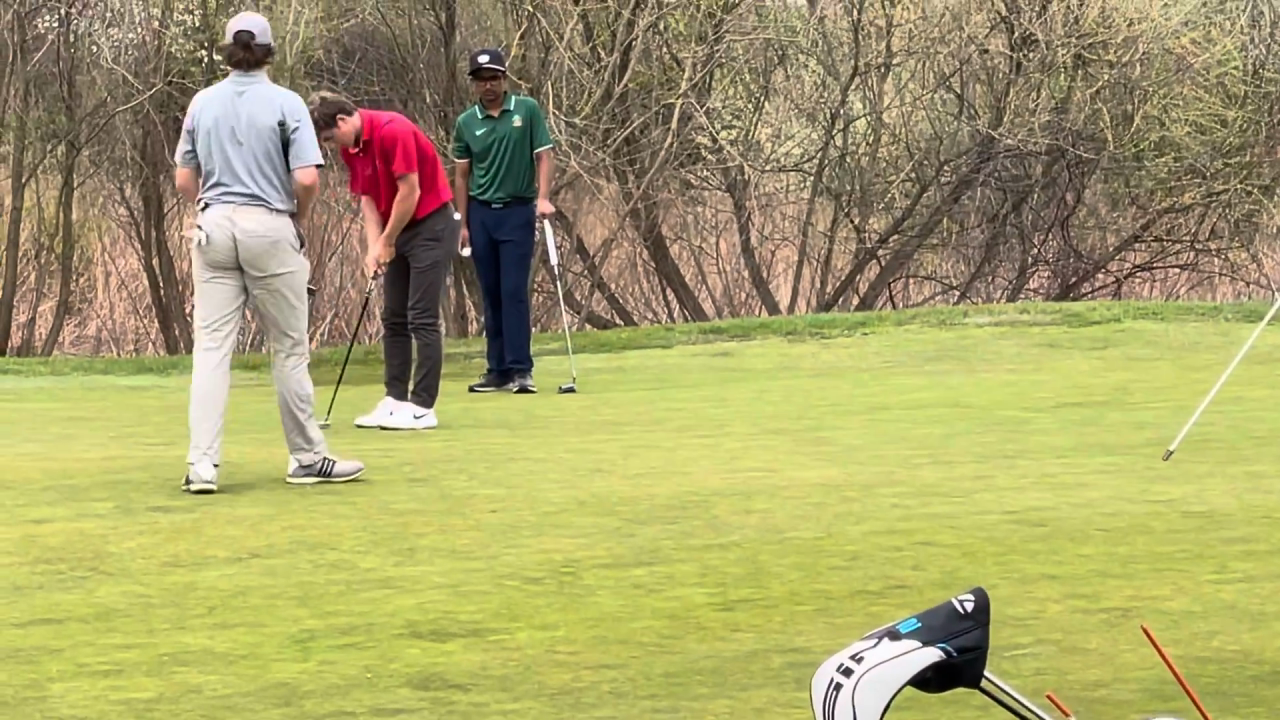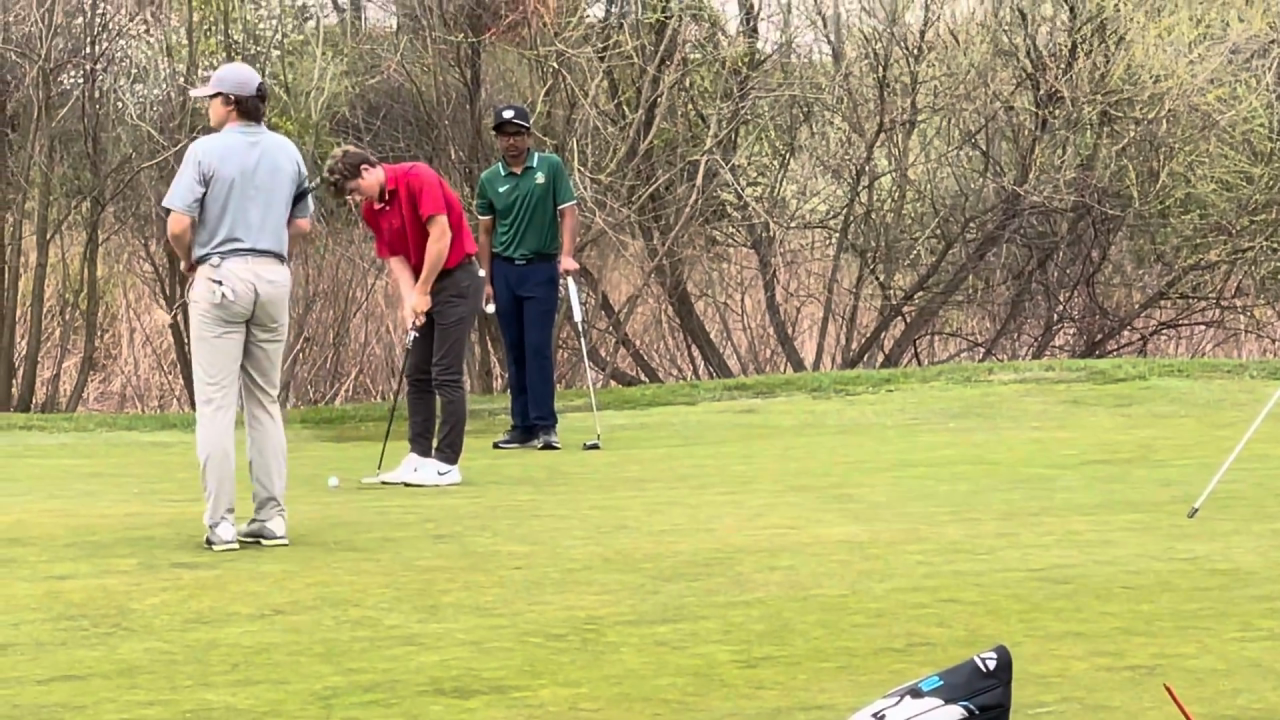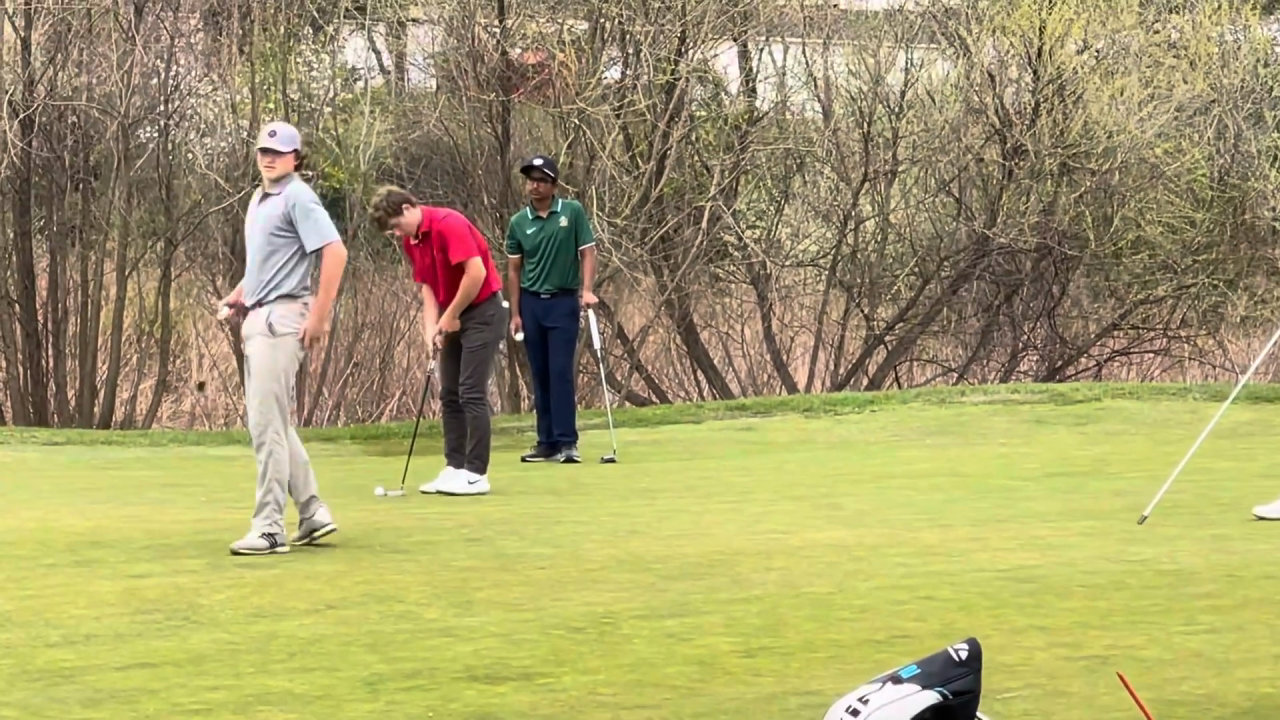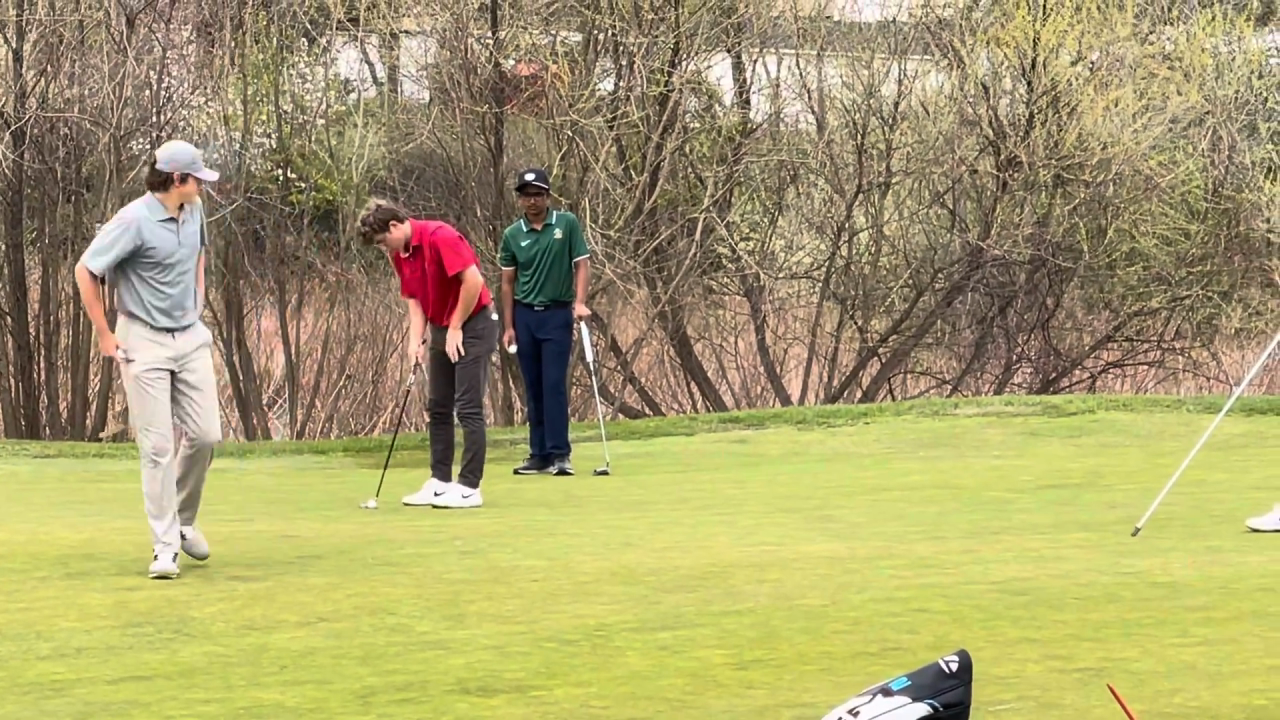
dt=1s
person 1, frame 1
left shoulder: (202, 102)
right shoulder: (286, 102)
left elbow: (184, 180)
right elbow: (306, 179)
right wrist: (298, 218)
left hip: (213, 227)
right hip: (269, 229)
left knee: (211, 348)
right knee: (289, 351)
left ankle: (201, 463)
right ankle: (307, 459)
person 1, frame 2
left shoulder: (205, 150)
right shoulder: (287, 151)
left elbow: (177, 226)
right elbow: (301, 224)
left wrist: (190, 260)
left hip: (219, 279)
right hip: (273, 278)
left knee: (215, 404)
right knee: (264, 403)
left ankle: (221, 522)
right ankle: (270, 517)
person 1, frame 3
left shoulder: (298, 197)
right shoulder: (260, 198)
left elbow: (335, 253)
left wrist: (320, 317)
right wrist: (240, 293)
left hip: (282, 319)
right hip: (260, 318)
left knee: (266, 423)
right knee: (273, 423)
left ankle: (269, 527)
right ankle: (313, 512)
person 1, frame 4
left shoulder: (194, 210)
right shoulder: (132, 220)
right elbow: (85, 271)
right wrist: (103, 334)
left hip: (192, 337)
right hip: (143, 340)
left knee: (205, 435)
right knee: (157, 445)
left ankle: (183, 521)
right ankle: (165, 546)
person 2, frame 1
left shoulder: (528, 110)
right shoulder: (465, 122)
left elbow: (543, 156)
right elbow: (461, 175)
left wrist: (543, 198)
right wrist: (462, 223)
left hip: (517, 211)
right hip: (480, 214)
left knee: (514, 291)
right knee: (490, 295)
left ankle: (520, 369)
right ankle: (498, 369)
person 2, frame 2
left shoulder: (551, 166)
right shoulder: (488, 180)
left elbow: (568, 212)
right elbow: (485, 232)
left wrist: (567, 254)
right wrist: (486, 280)
left hip: (541, 268)
right hip: (504, 270)
left knee: (538, 347)
right knee: (514, 351)
left ankle: (545, 426)
right ankle: (523, 425)
person 2, frame 3
left shoulder: (573, 212)
right shoulder: (518, 223)
left elbow: (588, 252)
right elbow: (514, 270)
left wrist: (587, 289)
right wrist: (515, 313)
left hip: (563, 301)
right hip: (531, 303)
left knee: (561, 372)
right knee: (539, 375)
left ankle: (567, 442)
right ankle: (546, 441)
person 2, frame 4
left shoulder: (568, 223)
right shoulder: (511, 235)
left elbow: (581, 264)
right elbow: (507, 282)
left wrist: (580, 302)
right wrist: (508, 326)
left hip: (557, 314)
right hip: (524, 315)
left knee: (554, 385)
right knee: (533, 388)
left ankle: (559, 454)
right ankle: (539, 453)
person 3, frame 1
left shoulder: (393, 129)
right shoulder: (349, 148)
left elbow: (410, 192)
right elbow: (367, 197)
left wrist: (386, 242)
right wrist: (373, 247)
left hip: (431, 225)
right hip: (396, 230)
left knee: (422, 318)
right knee: (393, 318)
person 3, frame 2
left shoulder: (416, 176)
right shoulder: (371, 210)
left elbow: (441, 234)
right elbow: (395, 258)
left wrist: (423, 291)
right wrist: (409, 300)
left hip: (456, 279)
right hip: (423, 287)
left knee: (446, 374)
right knee: (417, 373)
person 3, frame 3
left shoulder: (449, 224)
right shoulder: (410, 242)
left elbow: (477, 273)
right elbow: (427, 285)
left wrist: (452, 316)
right wrist: (431, 326)
left hip: (481, 312)
right hip: (454, 318)
left knee: (471, 393)
right knee: (450, 396)
left ankle: (475, 474)
right ankle: (455, 468)
person 3, frame 4
left shoulder: (440, 236)
right shoulder: (399, 255)
left elbow: (474, 281)
right elbow: (414, 298)
left wrist: (456, 328)
right wrist: (416, 340)
left hip: (473, 325)
right hip: (442, 329)
left knee: (468, 407)
right knee: (438, 407)
left ankle: (469, 487)
right ankle: (440, 481)
